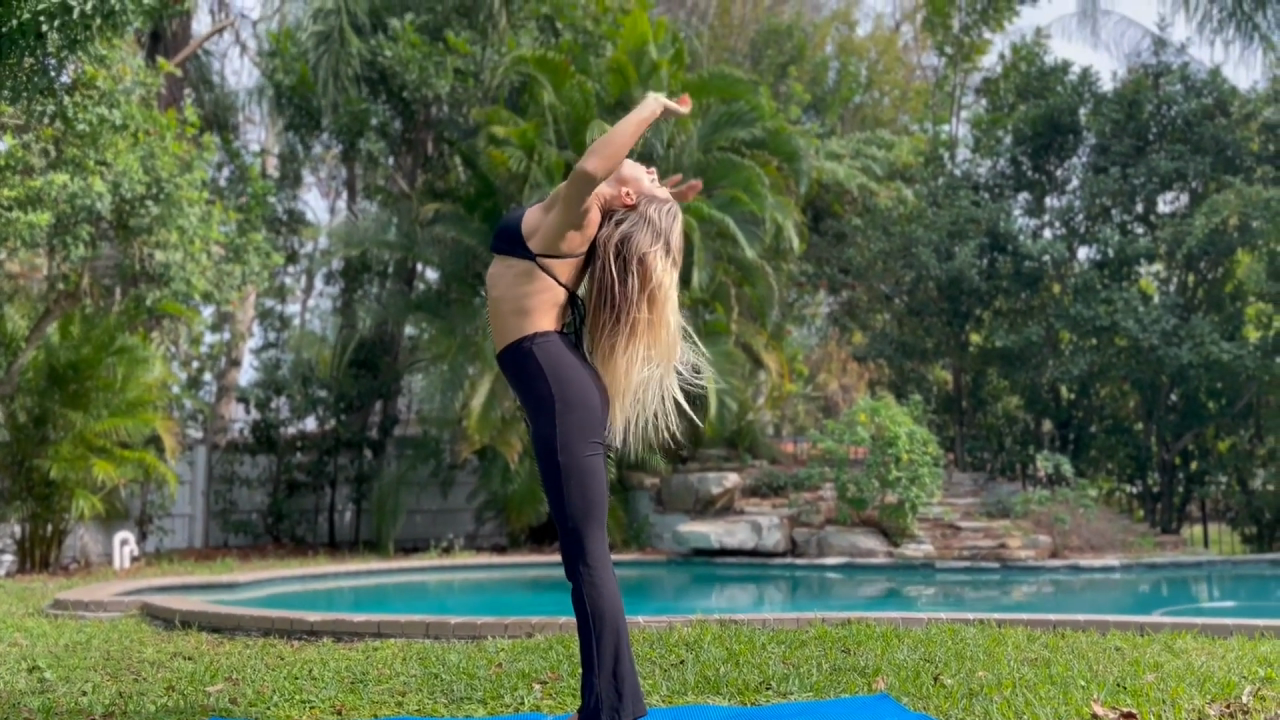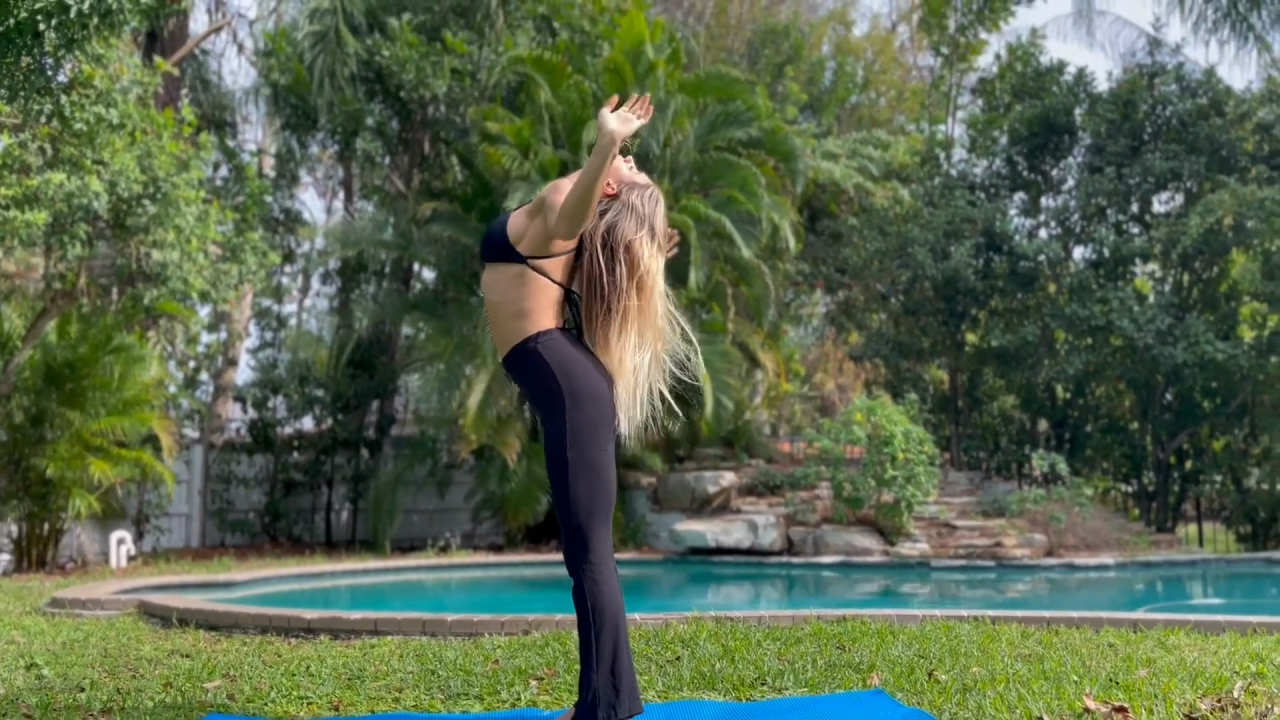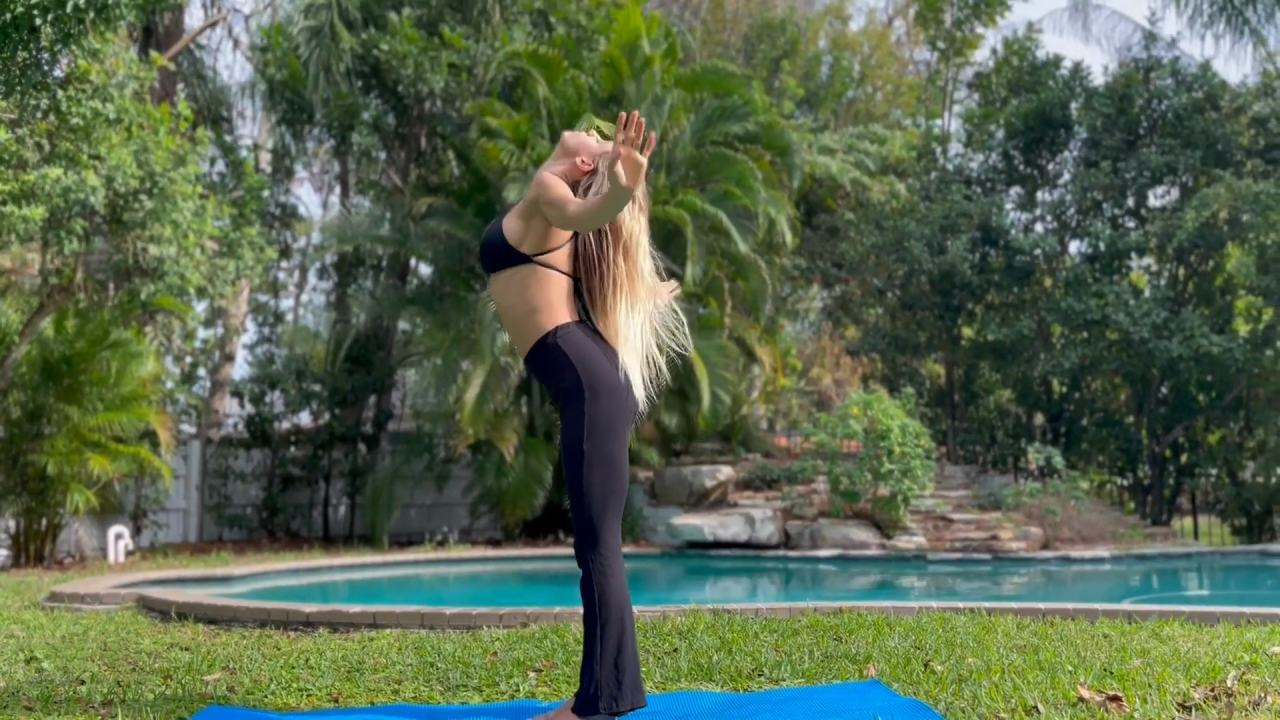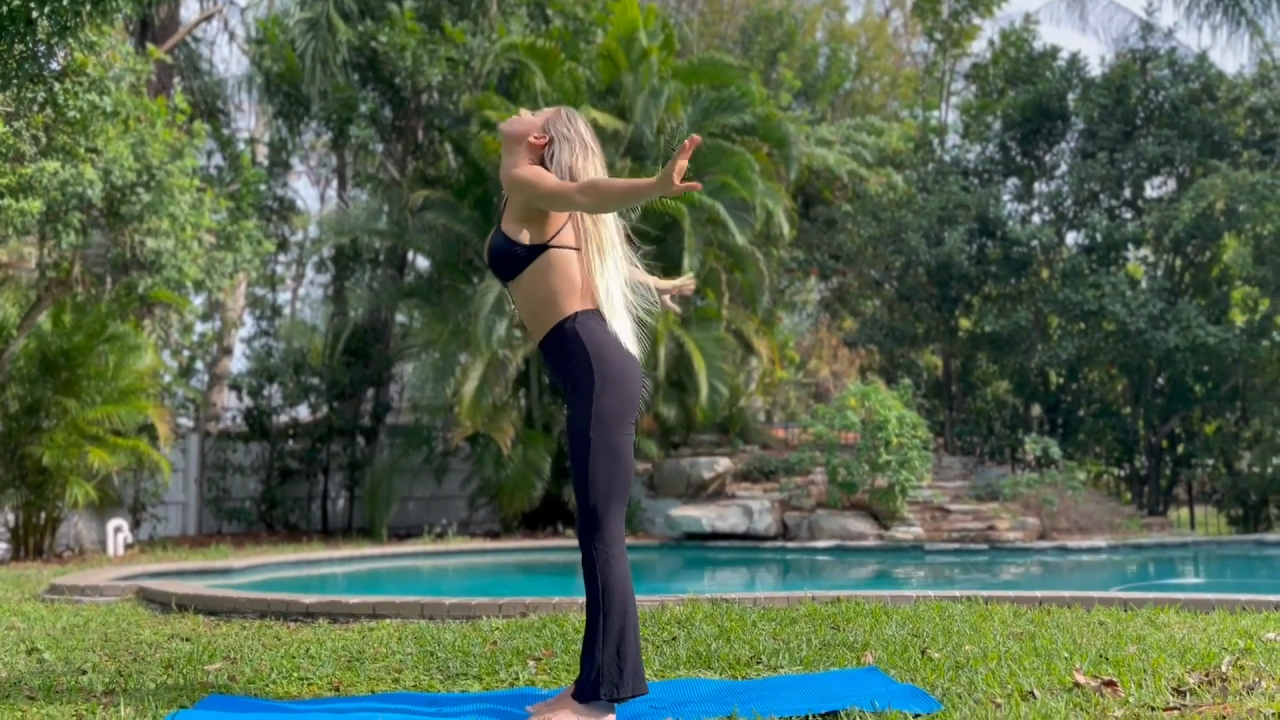
dt=0.4s
person 1, frame 1
left shoulder: (579, 210)
right shoulder: (587, 222)
left elbow: (592, 167)
left wrist: (652, 106)
right wrist: (657, 211)
left hip: (557, 387)
right hip: (560, 387)
left knee: (586, 555)
right knee: (584, 553)
person 1, frame 2
left shoulder: (557, 195)
right shoulder: (556, 215)
left elbow: (567, 223)
left wrist: (607, 140)
left hip: (568, 388)
right hip: (568, 390)
left knee: (588, 553)
right knee: (586, 552)
person 1, frame 3
left shoulder: (549, 188)
right shoulder: (545, 207)
left elbow: (584, 215)
left wrist: (620, 191)
right wrist: (645, 294)
left hip: (589, 383)
right hip: (587, 385)
left knee: (598, 545)
right knee: (595, 543)
person 1, frame 4
left shoulder: (526, 179)
right shoulder: (528, 198)
left elbow: (586, 192)
right elbow: (592, 245)
left wrist: (660, 183)
right wrist: (657, 285)
left hip: (594, 369)
right hip: (590, 371)
left knee: (600, 533)
right knee: (597, 532)
